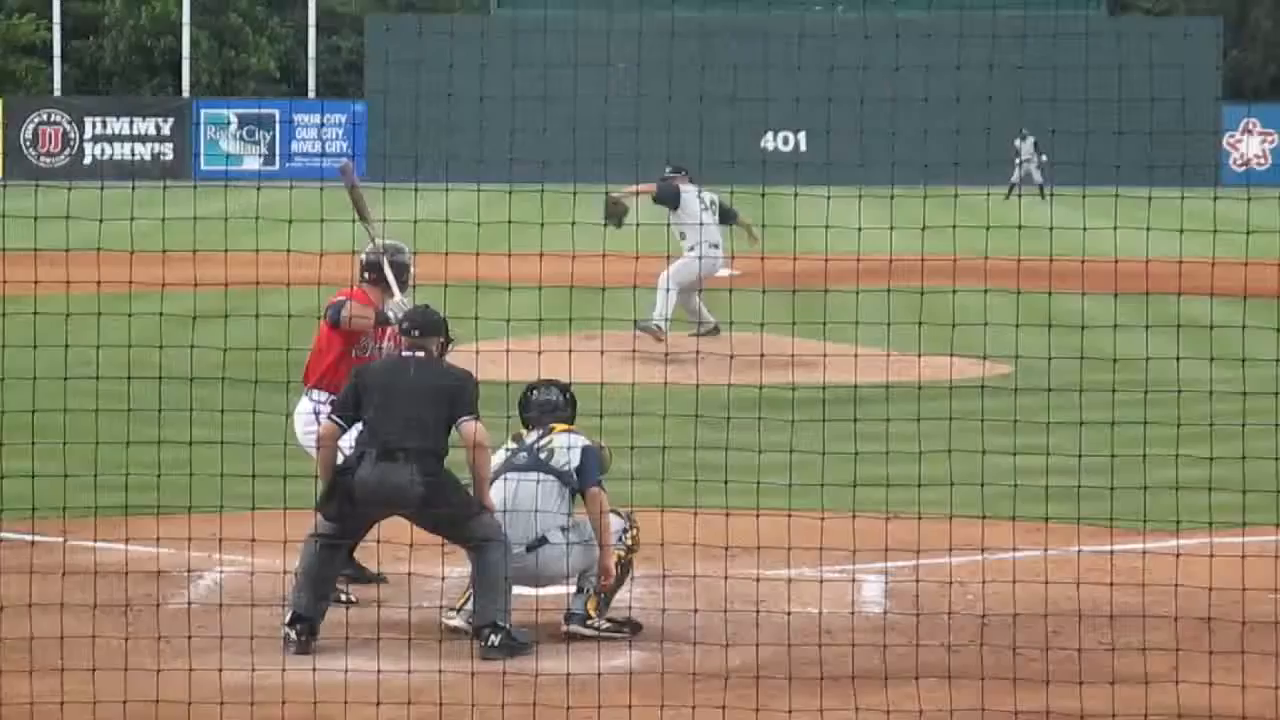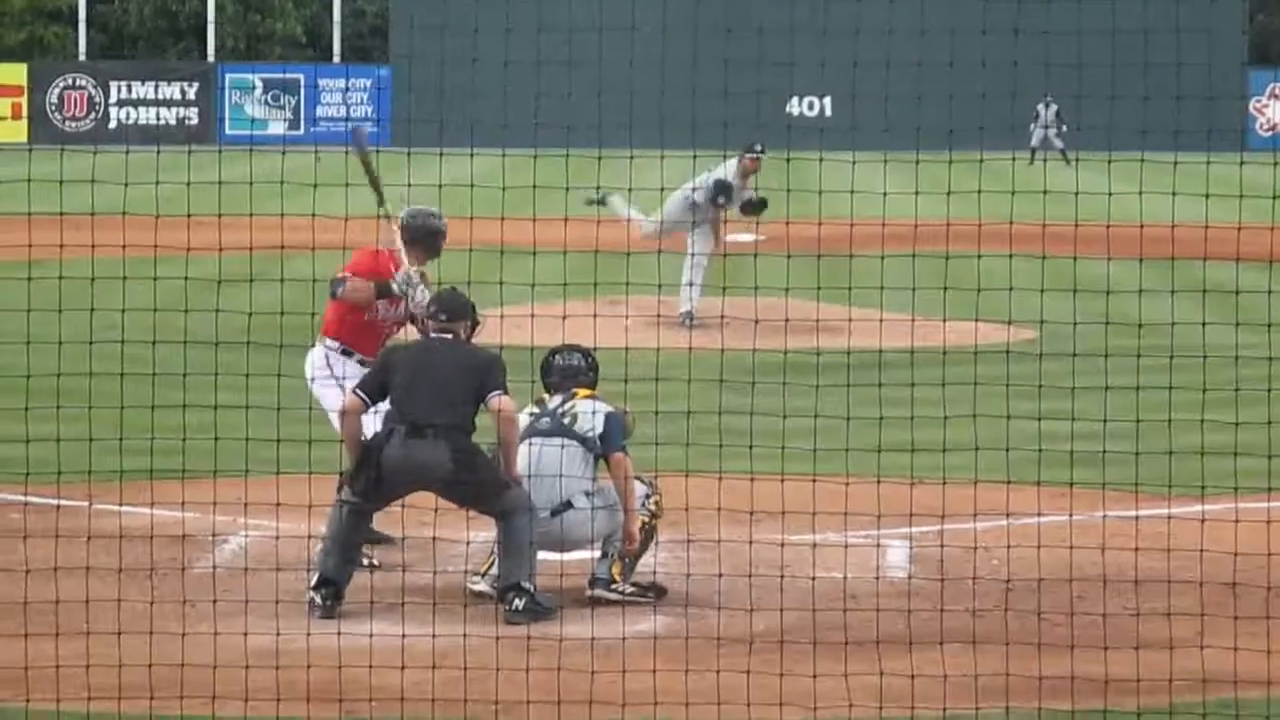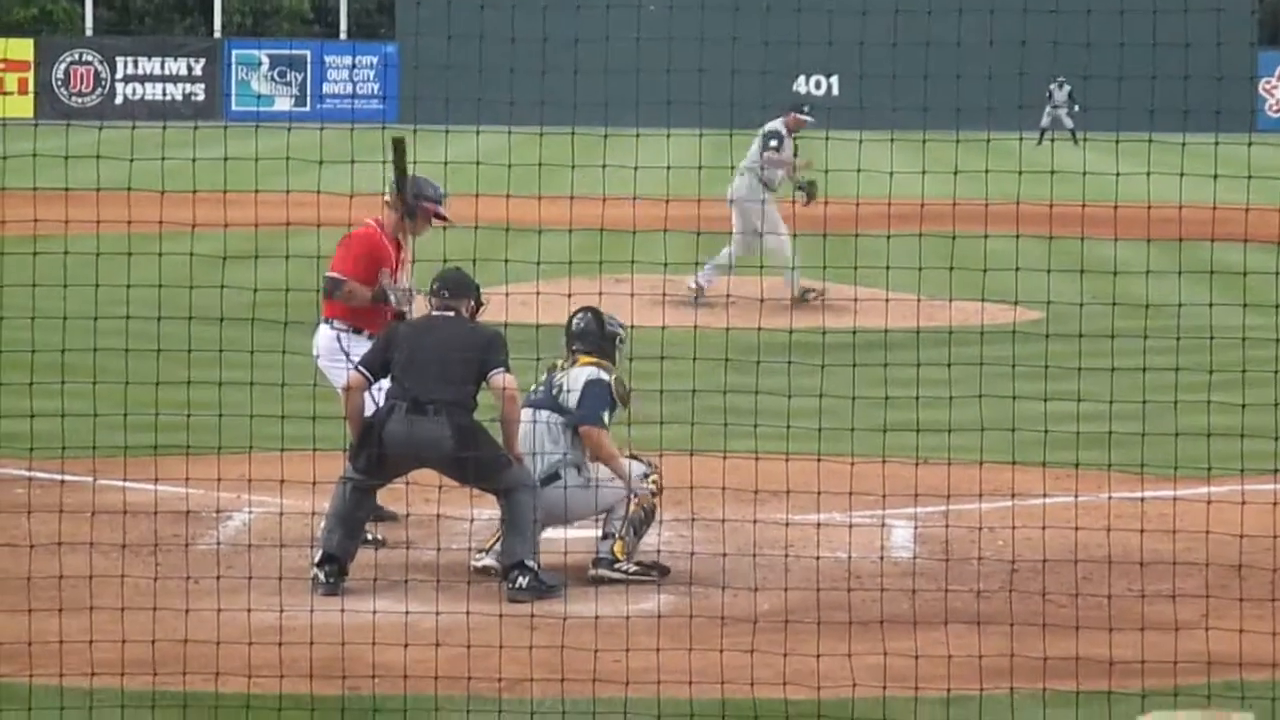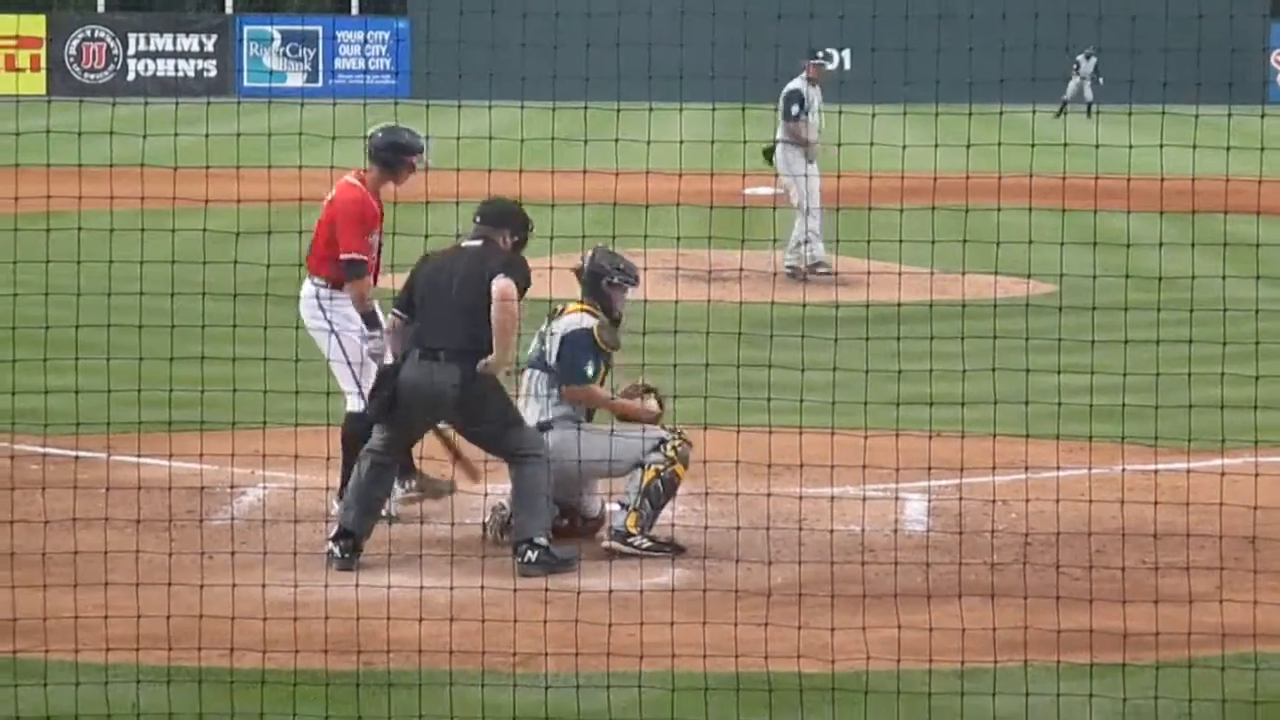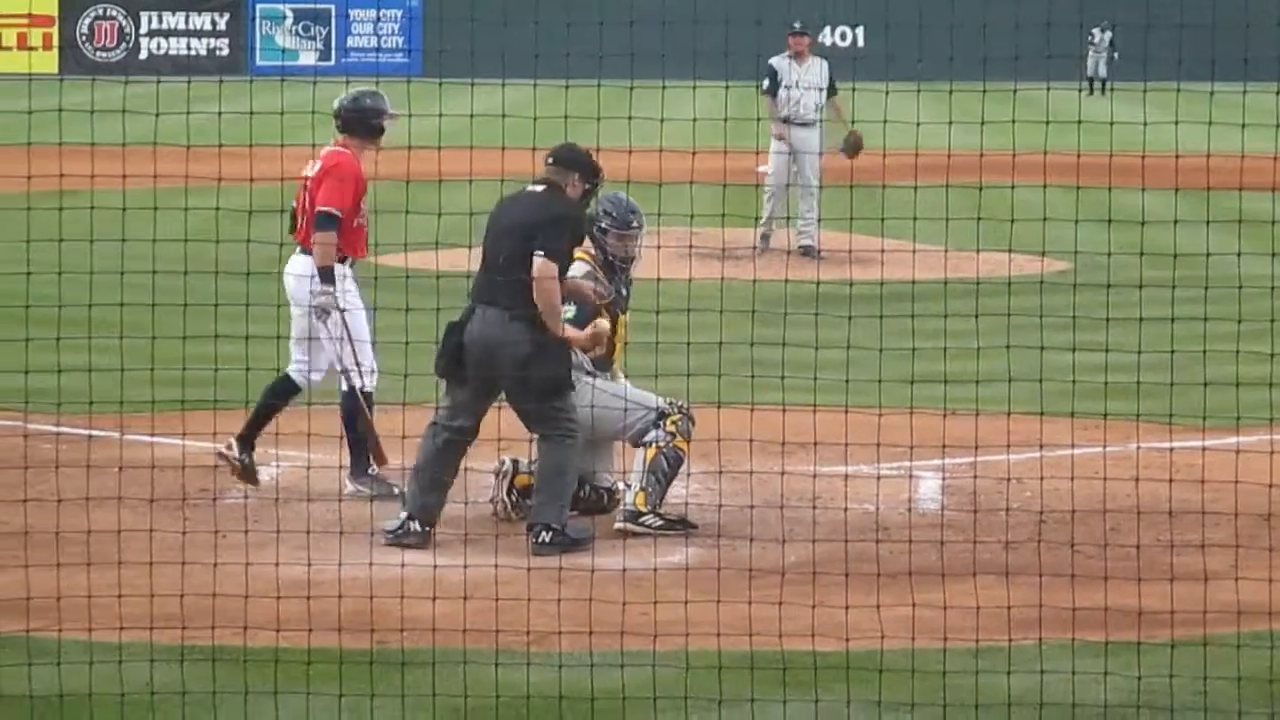
dt=0.5s
person 1, frame 1
left shoulder: (388, 319)
right shoulder: (351, 299)
right elbow: (337, 316)
right wrist: (388, 317)
right hip: (321, 414)
left ankle: (345, 562)
person 1, frame 2
left shoulder: (411, 279)
right shoulder: (373, 261)
right elbow: (339, 289)
left wrist: (421, 304)
right wrist: (390, 289)
left hip: (363, 367)
right hip: (334, 365)
person 1, frame 3
left shoulder: (397, 247)
right shoulder: (365, 238)
right elbow: (334, 287)
left wrist: (401, 305)
right wrist: (386, 298)
left hip: (369, 342)
right hip: (343, 342)
person 1, frame 4
left shoulder: (369, 192)
right shoulder: (353, 199)
right elbow: (352, 270)
right wrist: (373, 325)
left hip: (354, 300)
right hip: (330, 300)
right knee: (366, 396)
left ankle: (406, 477)
right ankle: (349, 496)
person 1, frame 5
left shoulder: (324, 159)
right shoulder: (346, 165)
right elbow: (325, 226)
right wrist: (326, 282)
left hip: (299, 267)
right hip: (329, 274)
left knee: (304, 369)
right knee: (359, 372)
left ankle: (242, 445)
right ankle: (361, 474)
person 2, frame 1
left shoulder: (368, 373)
right shoulder: (456, 378)
left elbow: (326, 436)
right elbow: (475, 439)
left wrist: (332, 491)
right wrist: (482, 495)
left hip: (367, 475)
right hip: (423, 479)
left knee: (326, 538)
right knee: (488, 537)
left ankle: (300, 627)
right ankle: (493, 631)
person 2, frame 2
left shoulder: (396, 354)
right shoulder: (485, 359)
left elbow: (350, 409)
right elbow: (506, 413)
left wrist: (358, 467)
right wrist: (510, 470)
left hip: (394, 452)
right hip: (451, 456)
left knee: (351, 502)
right knee: (517, 505)
left ankle: (325, 592)
right ankle: (518, 596)
person 2, frame 3
left shoulder: (398, 331)
right shoulder: (486, 336)
left elbow: (352, 386)
right elbow: (507, 391)
left wrist: (361, 443)
right wrist: (512, 446)
left hip: (394, 429)
right hip: (451, 432)
left knee: (355, 480)
right knee: (519, 483)
left ankle: (328, 568)
right ankle: (522, 574)
person 2, frame 4
left shoulder: (430, 263)
right shoulder: (509, 261)
left elbow: (395, 326)
right elbow: (504, 296)
left wrist: (392, 387)
right wrist: (502, 357)
left hip: (412, 374)
right hip: (465, 379)
left knee: (379, 454)
right knee: (529, 453)
left ankle: (344, 543)
right ankle: (534, 548)
person 2, frame 5
left shoulder: (507, 205)
right shoulder: (565, 212)
right elbow: (543, 275)
right wrist: (560, 332)
left hip: (476, 326)
right hip: (524, 335)
left knee: (451, 425)
right knee: (559, 431)
left ankle: (416, 518)
right ankle: (548, 528)
person 3, frame 1
left shoulder: (510, 447)
right shoulder: (579, 444)
right elbow: (595, 495)
right wrist: (607, 554)
right hip: (543, 557)
right knee: (622, 526)
left ankle: (469, 608)
right ankle: (586, 615)
person 3, frame 2
left shoulder: (531, 412)
right shoulder: (602, 411)
right elbow: (618, 462)
right wrist: (631, 519)
right hip: (567, 523)
right knee: (644, 492)
left ankle: (494, 573)
right ankle: (611, 580)
person 3, frame 3
left shoulder: (556, 373)
right shoulder: (596, 376)
right elbow: (591, 434)
right wrist: (627, 476)
right hip: (554, 488)
right knee: (643, 477)
left ankle: (498, 550)
right ankle: (613, 558)
person 3, frame 4
left shoulder: (563, 319)
right shoulder: (584, 326)
right elbow: (576, 389)
left wrist: (622, 403)
right wrist: (632, 409)
right hip: (558, 439)
left knee: (588, 516)
right knee: (672, 445)
right ankle: (628, 531)
person 3, frame 5
left shoulder: (619, 277)
right shoulder: (581, 274)
left wrist: (623, 397)
left hip: (585, 389)
right hip: (572, 387)
left knee: (599, 495)
right knee: (674, 419)
left ankle: (519, 478)
right ankle: (640, 510)
person 4, frame 1
left shoulder: (679, 192)
right shoulder: (711, 198)
left elbow: (654, 188)
right elbow: (735, 217)
left wrist: (622, 192)
right wrist: (750, 231)
left hip: (702, 255)
right hip: (713, 255)
left knee: (670, 280)
right knee: (684, 290)
left ankle: (658, 326)
right ankle: (708, 323)
person 4, frame 2
left shoulder: (745, 170)
right shoulder: (726, 180)
right elbow: (715, 212)
left wrist: (752, 199)
right wrist: (717, 238)
left hip: (704, 219)
right hip: (688, 206)
left knee: (698, 262)
right knee: (648, 228)
left ankle: (687, 309)
right ankle: (611, 200)
person 4, frame 3
left shoulder: (788, 136)
right shoulder: (776, 132)
left elbow: (782, 166)
right elbow: (768, 157)
left wrist: (798, 180)
right wrist: (795, 163)
left hip: (743, 190)
right hip: (752, 188)
left knee: (741, 245)
right knee: (777, 235)
left ankle: (702, 280)
right ankle: (796, 290)
person 4, frame 4
left shoulder: (815, 88)
right shoulder: (796, 89)
right elbow: (790, 126)
right wrist: (809, 146)
left hip: (804, 155)
right hip: (791, 153)
left knee: (811, 207)
right knee: (809, 207)
left ankle: (794, 262)
right ankle: (814, 260)
person 4, frame 5
left shoulder: (822, 65)
right shoulder: (775, 65)
left elbow: (831, 98)
right elbow: (767, 97)
left wrist: (847, 125)
right wrist: (774, 124)
left hip: (810, 131)
right hip: (782, 129)
left knee: (809, 186)
right knee: (775, 184)
left ankle: (807, 240)
right ankle: (766, 231)
